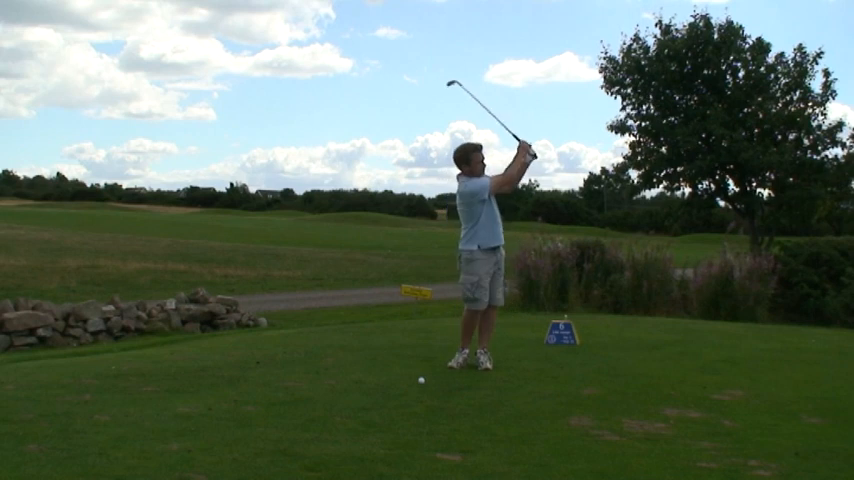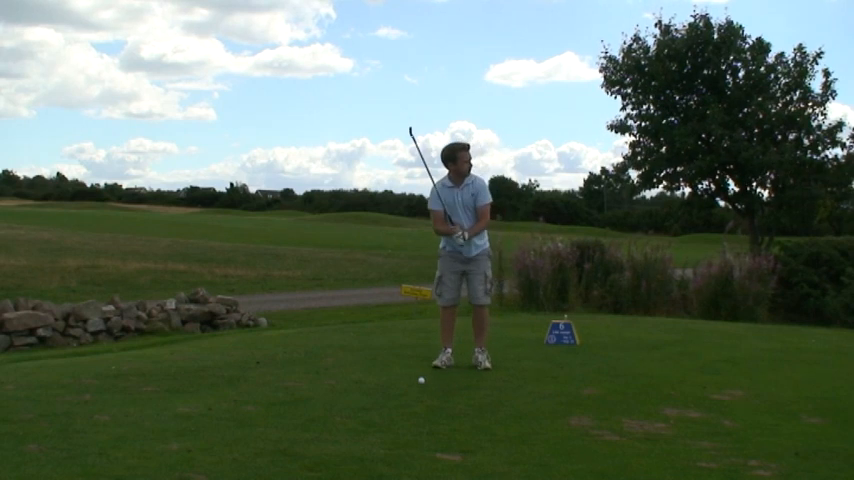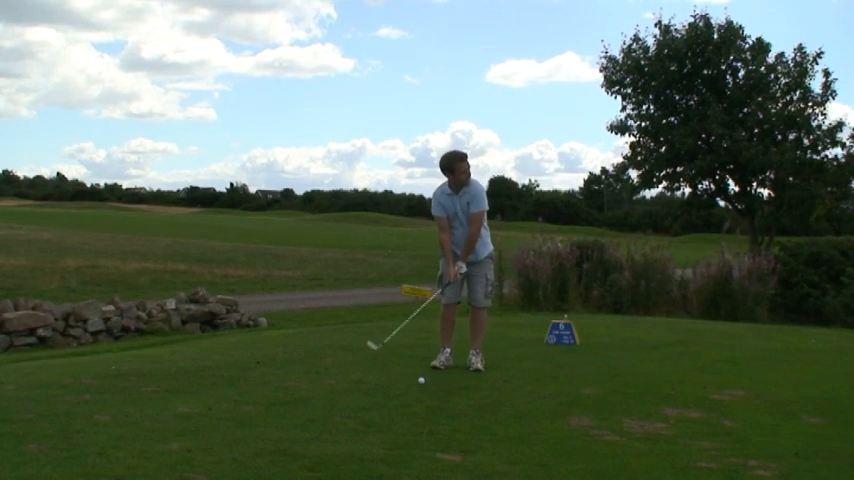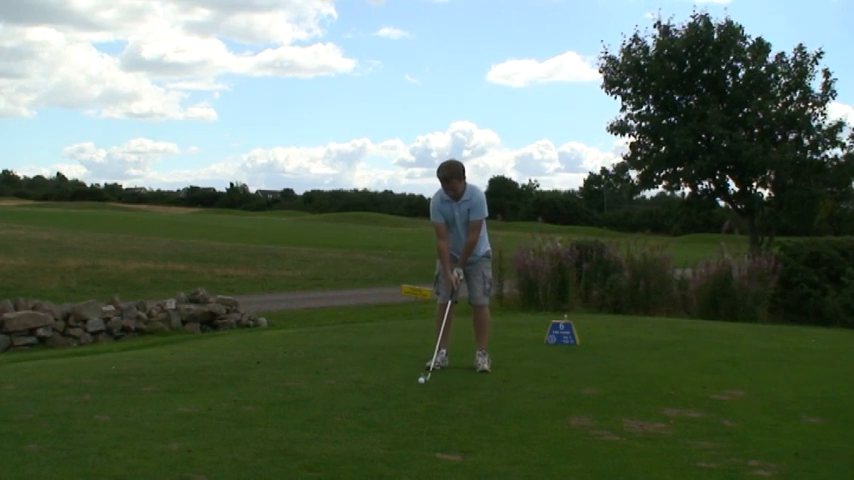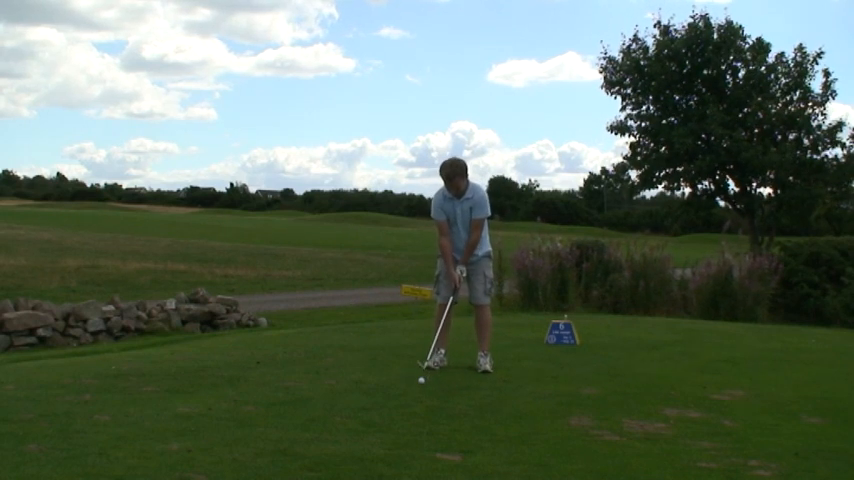
dt=1s
person 1, frame 1
left shoulder: (479, 179)
right shoulder: (469, 188)
left elbow: (508, 185)
right elbow: (508, 179)
left wrist: (525, 162)
right wrist: (520, 153)
left hip: (494, 251)
right hip: (475, 254)
left knee: (492, 304)
right knee: (475, 305)
left ankle: (483, 352)
right ankle: (463, 351)
person 1, frame 2
left shoulder: (479, 184)
right shoulder: (438, 189)
left elbow: (484, 220)
right elbow: (437, 226)
left wrist: (466, 235)
right wrist: (452, 232)
left hip: (478, 252)
right hip: (450, 253)
left knee: (481, 302)
right knee: (447, 303)
left ankle: (480, 351)
right ankle: (447, 352)
person 1, frame 3
left shoulder: (476, 190)
right shoulder: (439, 195)
left elbow: (475, 230)
right elbow: (443, 232)
left wrist: (463, 262)
right wrist: (451, 265)
left hip: (479, 255)
right hip: (452, 254)
left knee: (480, 305)
right knee: (448, 302)
left ankle: (475, 353)
right ankle: (445, 352)
person 1, frame 4
left shoulder: (477, 196)
right shoulder: (437, 201)
left elbow: (473, 236)
right elbow: (441, 239)
left wrist: (460, 267)
right wrist: (449, 272)
left hip: (477, 255)
right hip: (449, 255)
left knee: (481, 303)
right knee: (444, 302)
left ankle: (482, 354)
right ankle: (442, 352)
person 1, frame 5
left shoulder: (479, 195)
right shoulder: (439, 199)
left elbow: (475, 235)
right elbow: (444, 237)
left wrist: (462, 265)
right wrist: (451, 269)
left hip: (478, 255)
right hip: (450, 255)
left knee: (481, 303)
right knee: (443, 302)
left ankle: (484, 355)
right ankle: (440, 353)
